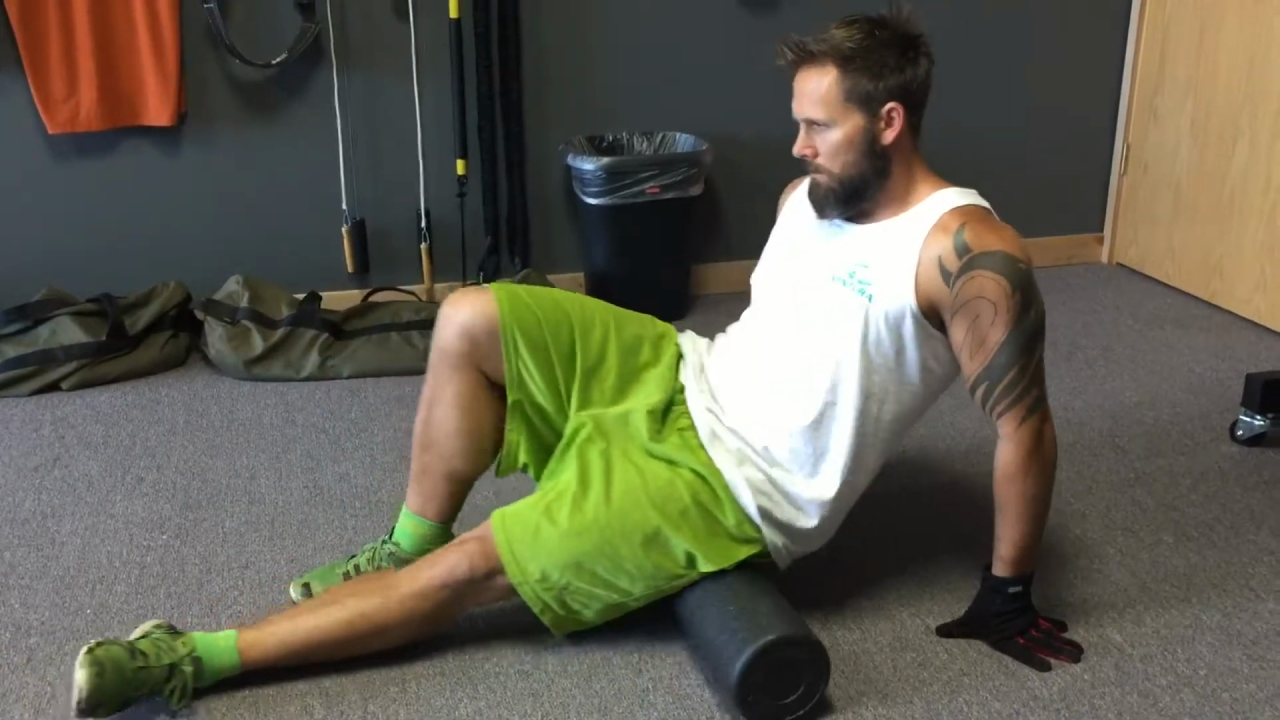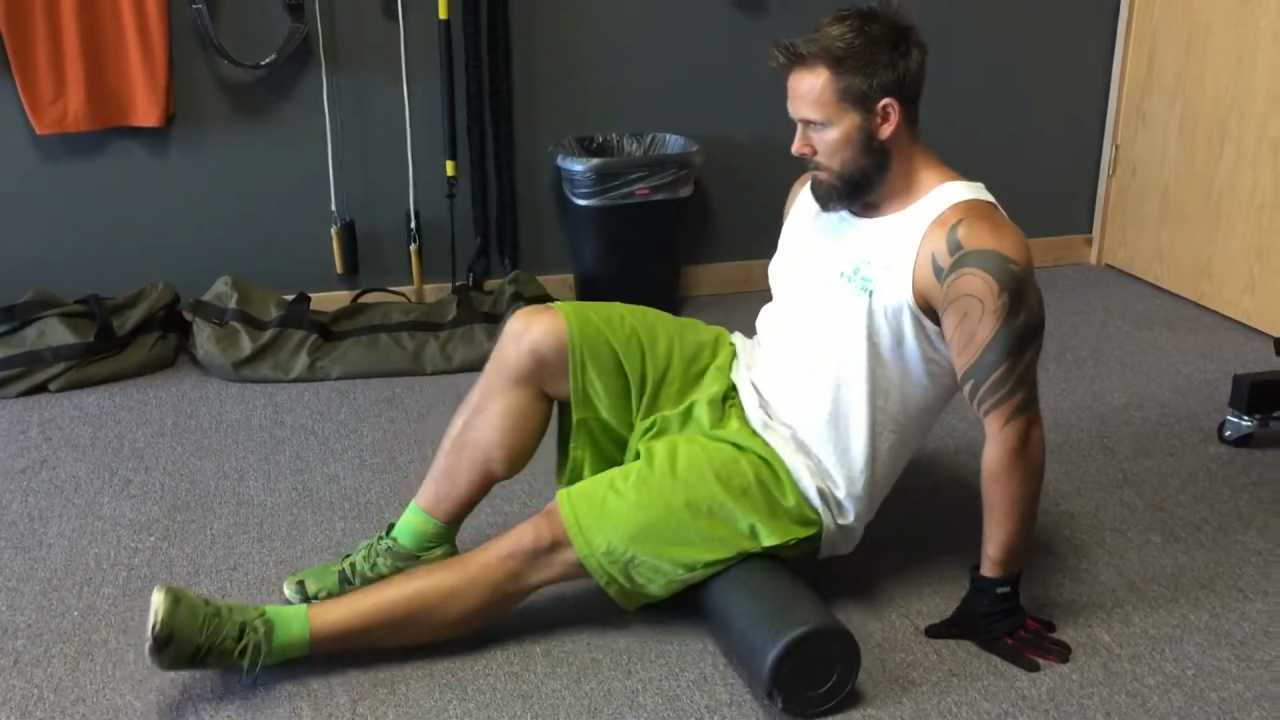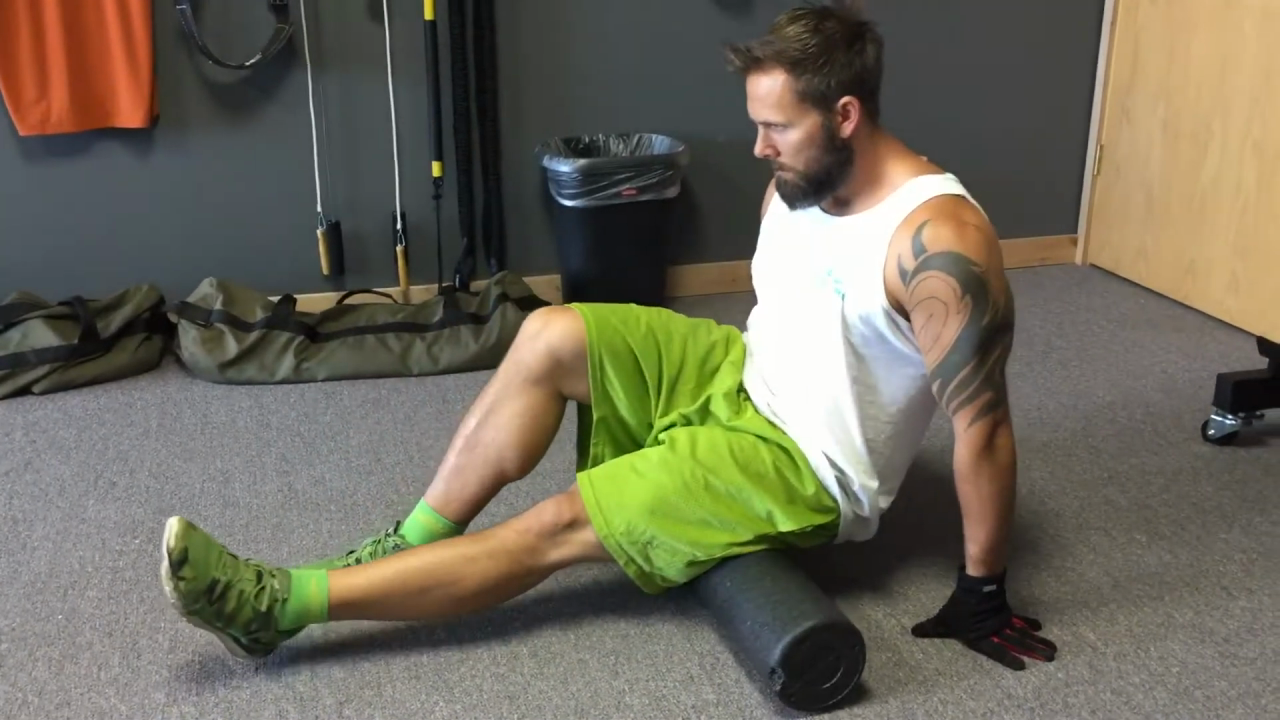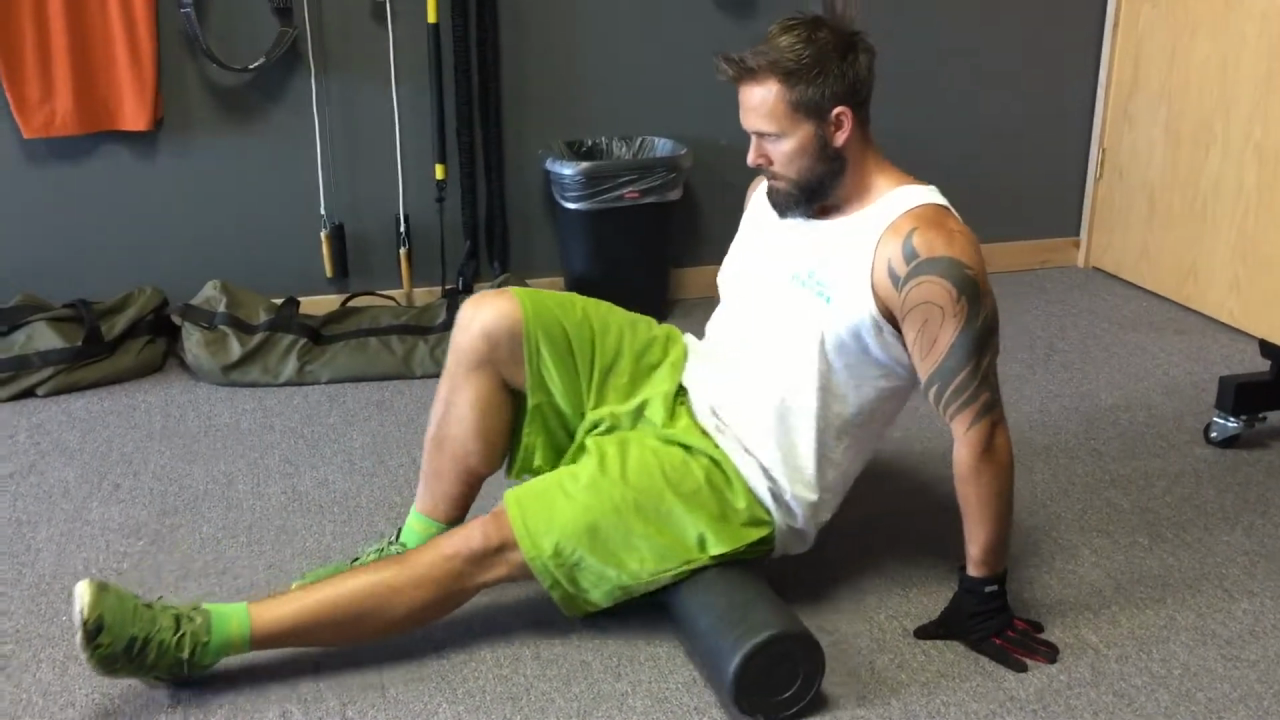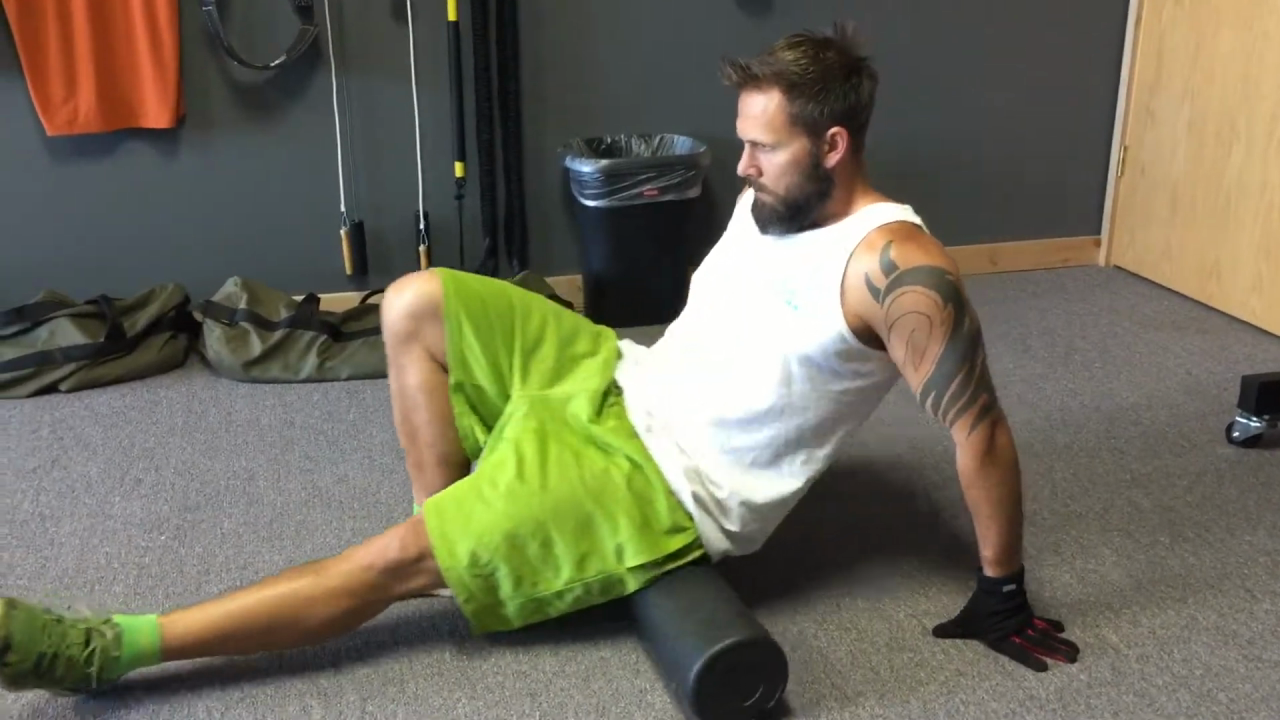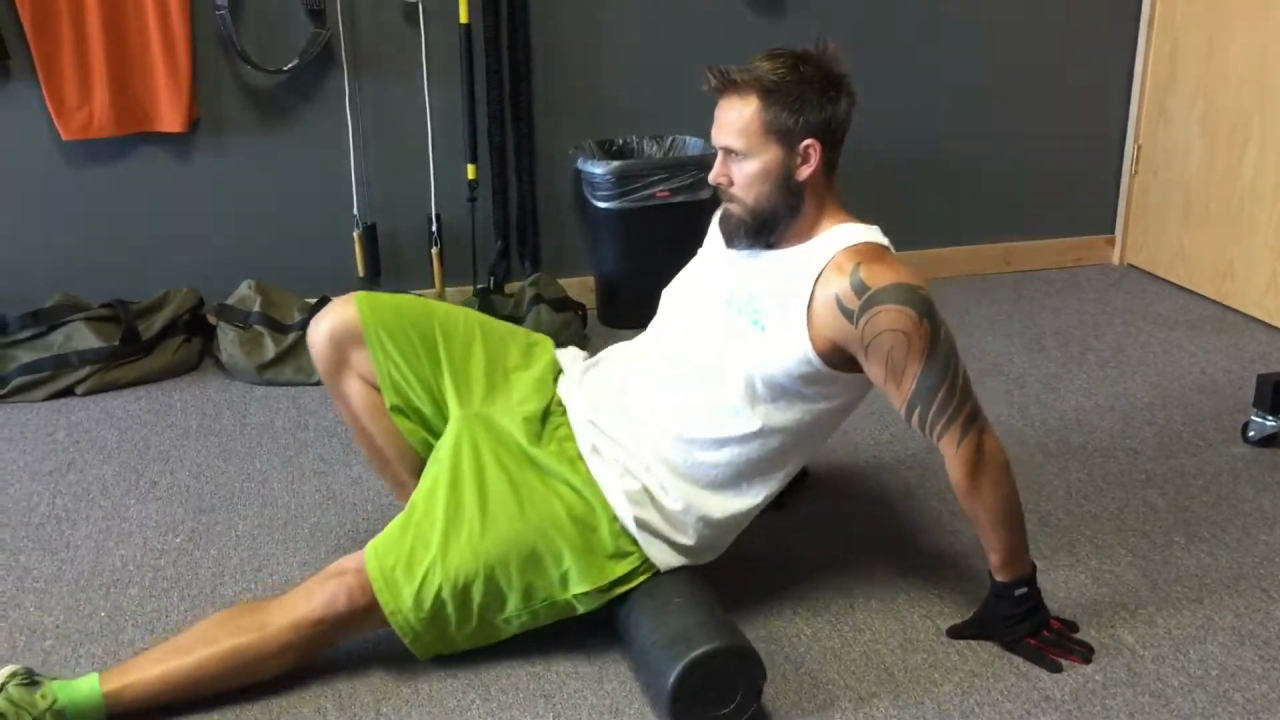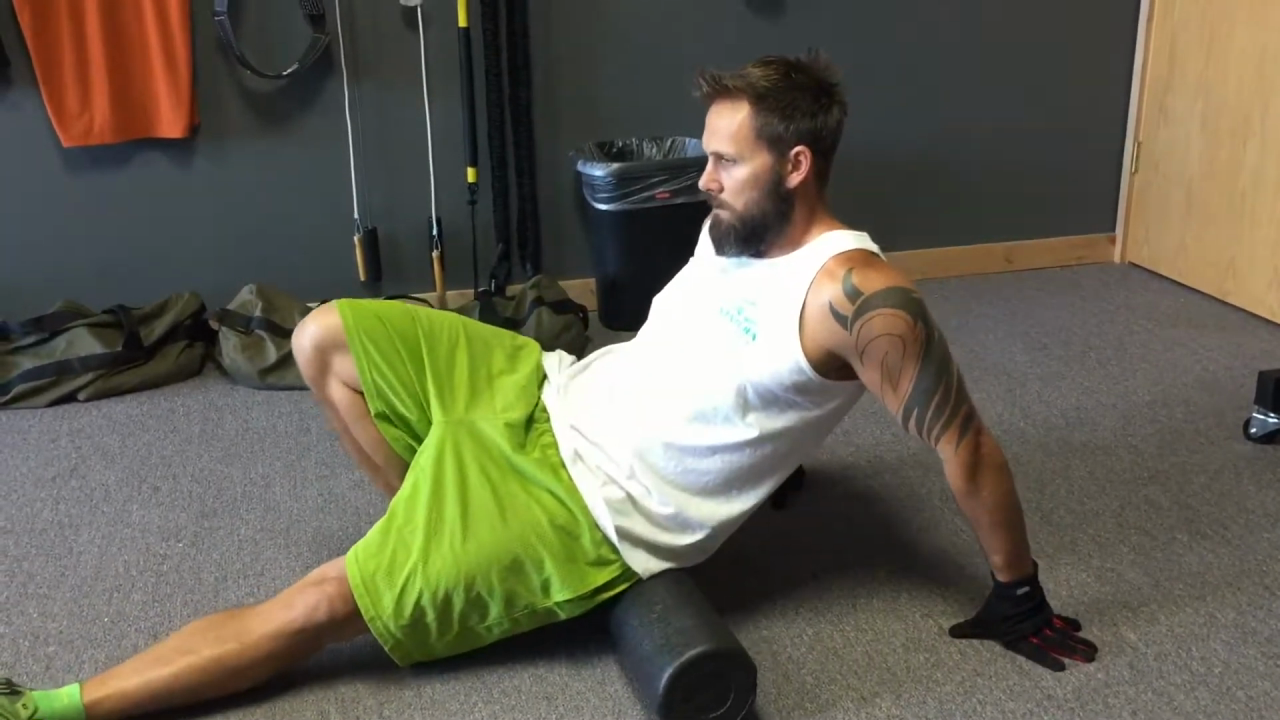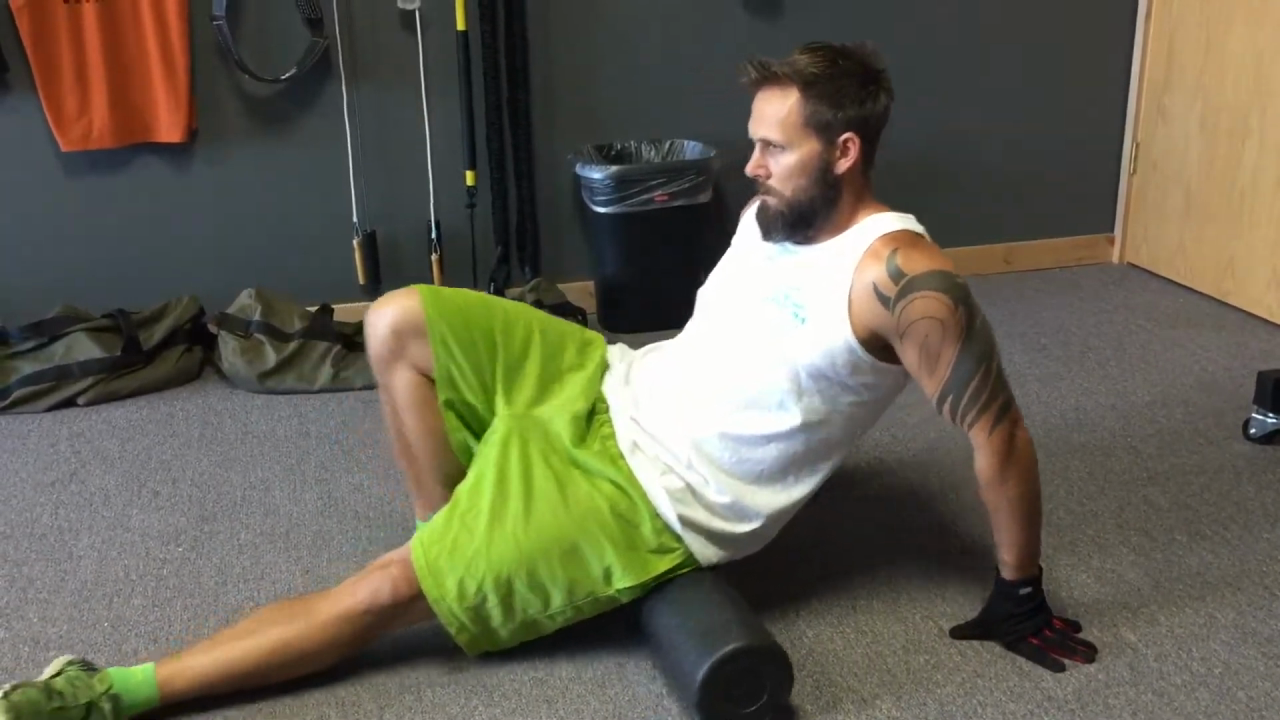
dt=0.4s
person 1, frame 1
left shoulder: (963, 250)
right shoulder: (809, 196)
left elbow: (1024, 426)
left wrist: (1006, 596)
left hip: (729, 485)
right hip: (685, 382)
left knee: (475, 567)
right knee: (471, 322)
right ankle: (408, 546)
person 1, frame 2
left shoulder: (966, 244)
right shoulder: (818, 190)
left elbow: (1011, 426)
left wrist: (995, 596)
left hip: (785, 475)
right hip: (732, 381)
left knee: (539, 545)
right knee: (535, 337)
left ankle: (267, 635)
right ankle: (410, 549)
person 1, frame 3
left shoulder: (935, 241)
right shoulder: (798, 183)
left elbow: (982, 428)
left wrist: (982, 596)
left hip: (806, 469)
right hip: (744, 378)
left knee: (560, 526)
right knee: (552, 339)
left ankle: (285, 602)
right ankle: (415, 542)
person 1, frame 4
left shoulder: (919, 248)
right shoulder: (778, 186)
left elbow: (977, 427)
left wrist: (983, 595)
left hip: (739, 479)
right hip: (685, 383)
left knee: (485, 548)
right knee: (492, 321)
left ankle: (203, 637)
right ankle: (412, 545)
person 1, frame 5
left shoulder: (893, 266)
right shoulder: (769, 197)
left elbow: (978, 429)
left wrist: (1001, 595)
left hip: (666, 487)
right hip: (620, 384)
left knee: (398, 561)
right knee: (420, 304)
left ankle: (115, 648)
right ankle: (448, 522)
person 1, frame 6
left shoulder: (860, 287)
right shoulder: (747, 218)
left elbow: (966, 443)
left wrist: (1014, 598)
left hip: (612, 506)
right hip: (566, 393)
left knee: (341, 596)
right knee: (343, 330)
right ankle: (444, 528)
person 1, frame 7
left shoulder: (852, 294)
right shoulder: (738, 225)
left elbow: (964, 445)
left wrist: (1016, 596)
left hip: (595, 512)
right hip: (551, 399)
left knee: (326, 602)
right knee: (326, 338)
right ankle: (436, 532)
person 1, frame 8
left shoulder: (895, 275)
right shoulder: (776, 213)
left elbow: (997, 432)
left wrist: (1020, 597)
left hip: (650, 499)
right hip: (609, 393)
left knee: (388, 590)
right knee: (403, 321)
right ankle: (450, 531)
